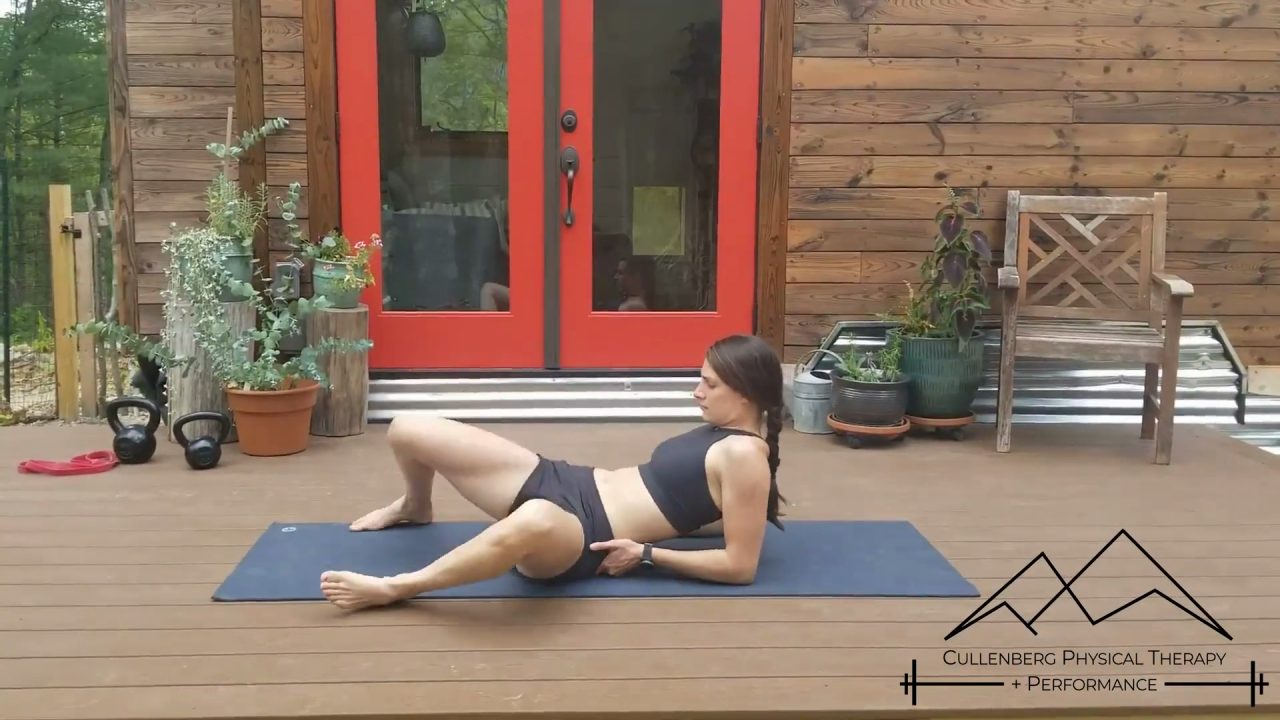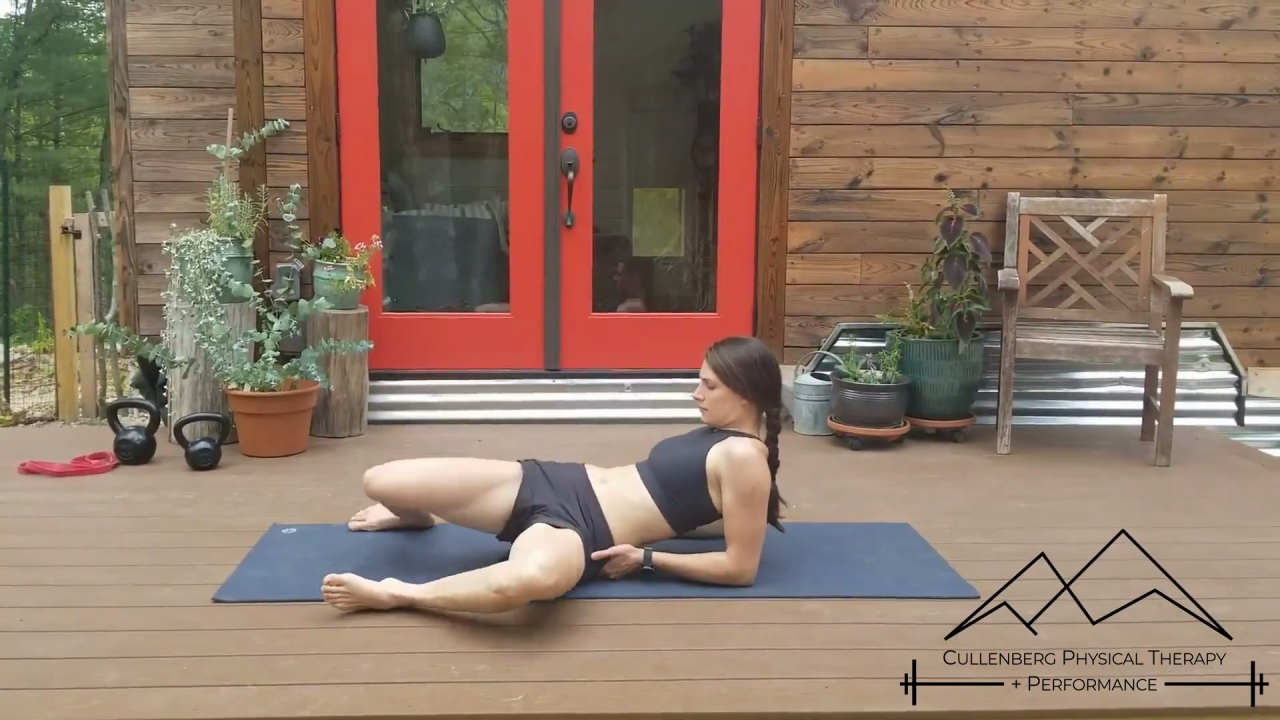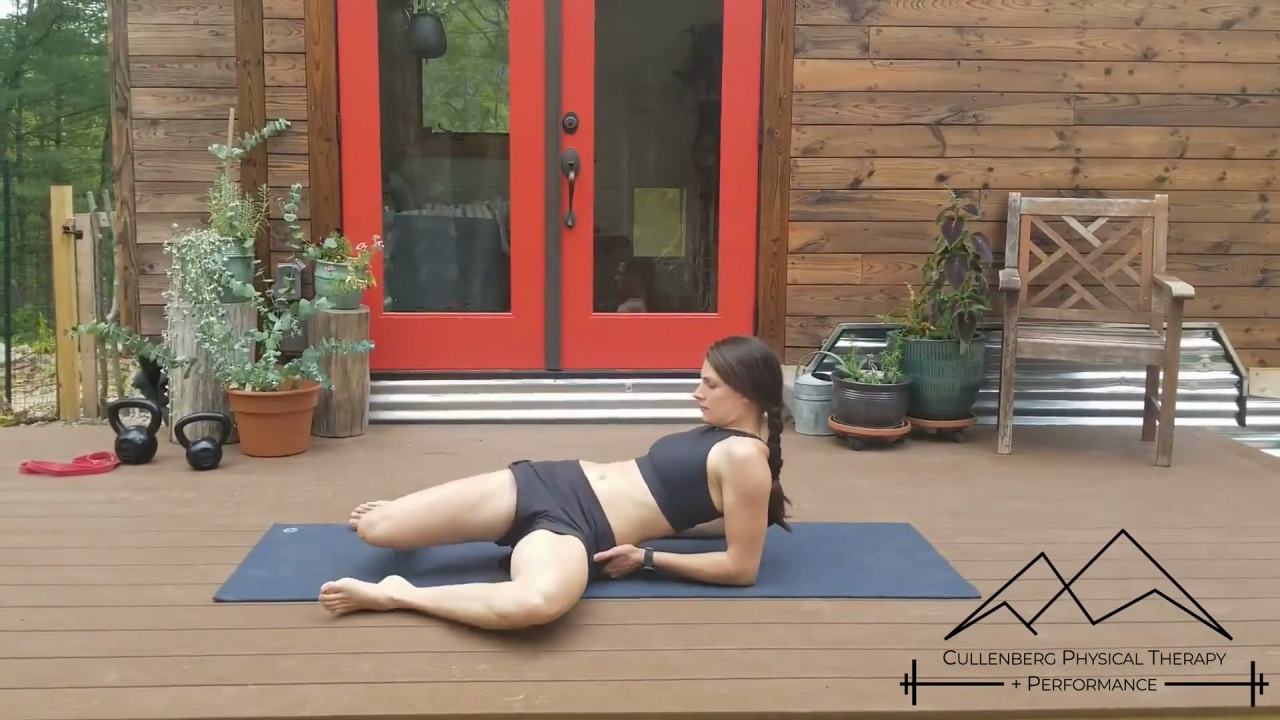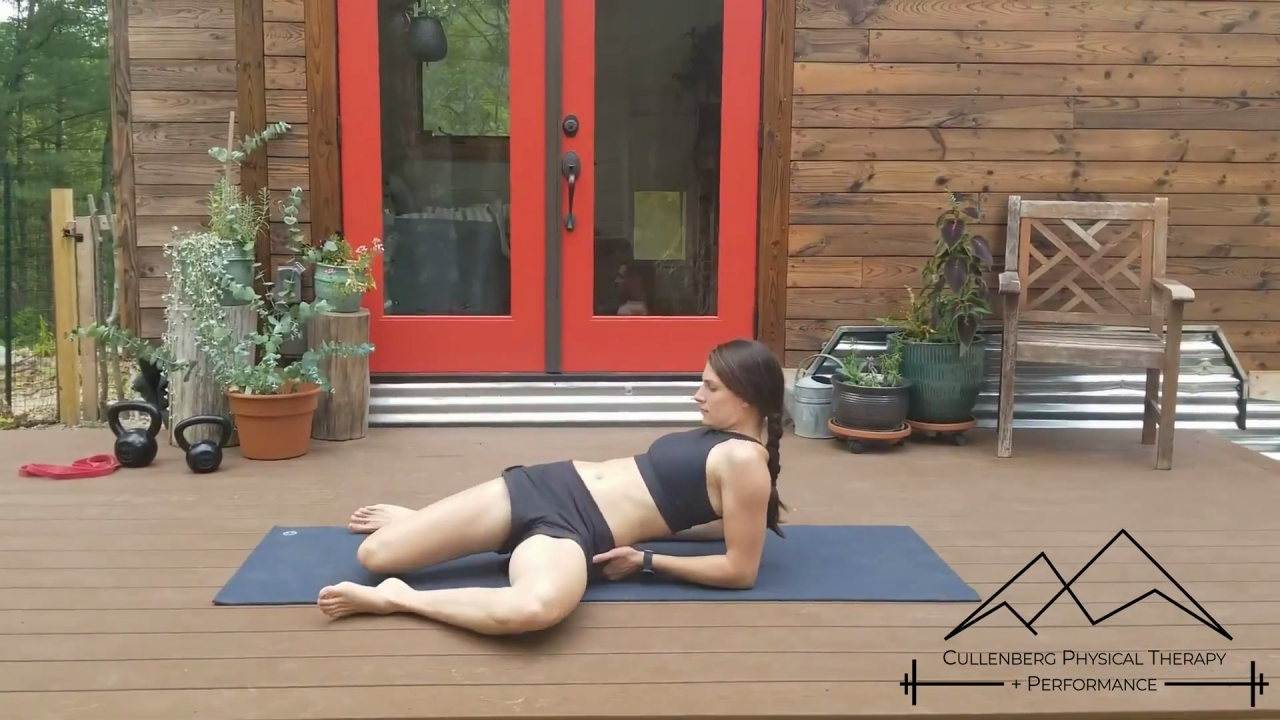
dt=0.3s
person 1, frame 1
left shoulder: (744, 455)
right shoulder: (718, 433)
left elbow: (740, 566)
right elbow: (701, 509)
left wrist: (646, 553)
left hip: (581, 529)
left knee: (532, 523)
right knee: (406, 431)
left ankle: (395, 588)
right ankle: (416, 507)
person 1, frame 2
left shoulder: (744, 457)
right shoulder: (716, 434)
left elbow: (741, 568)
right elbow: (706, 512)
left wrist: (646, 558)
left hip: (579, 532)
left knee: (532, 577)
right knee: (380, 482)
left ankle: (396, 593)
right ankle: (417, 515)
person 1, frame 3
left shoulder: (745, 458)
right shoulder: (716, 434)
left elbow: (742, 567)
left wrist: (647, 558)
left hip: (577, 527)
left knee: (534, 604)
right knee: (376, 529)
left ankle: (399, 595)
right ankle: (409, 514)
person 1, frame 4
left shoulder: (744, 461)
right shoulder: (716, 436)
left elbow: (741, 570)
left wrist: (646, 561)
left hip: (575, 531)
left knee: (533, 608)
left ankle: (395, 598)
right ankle: (411, 521)
